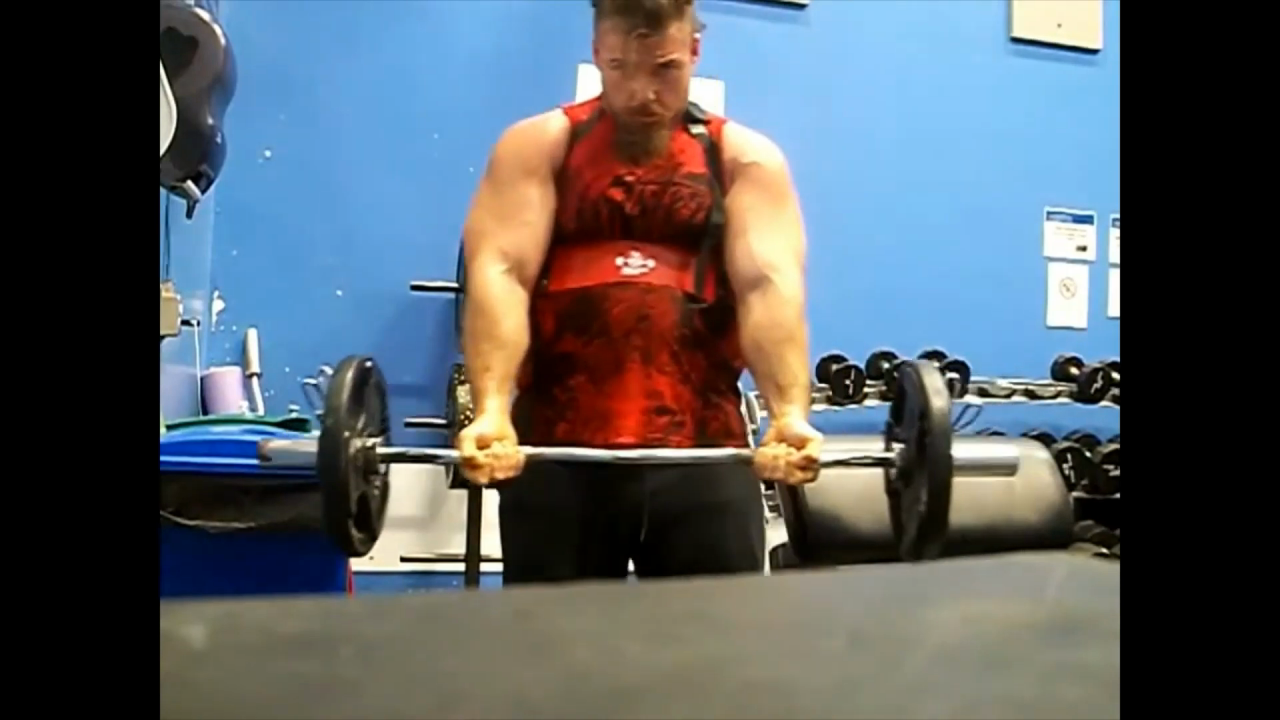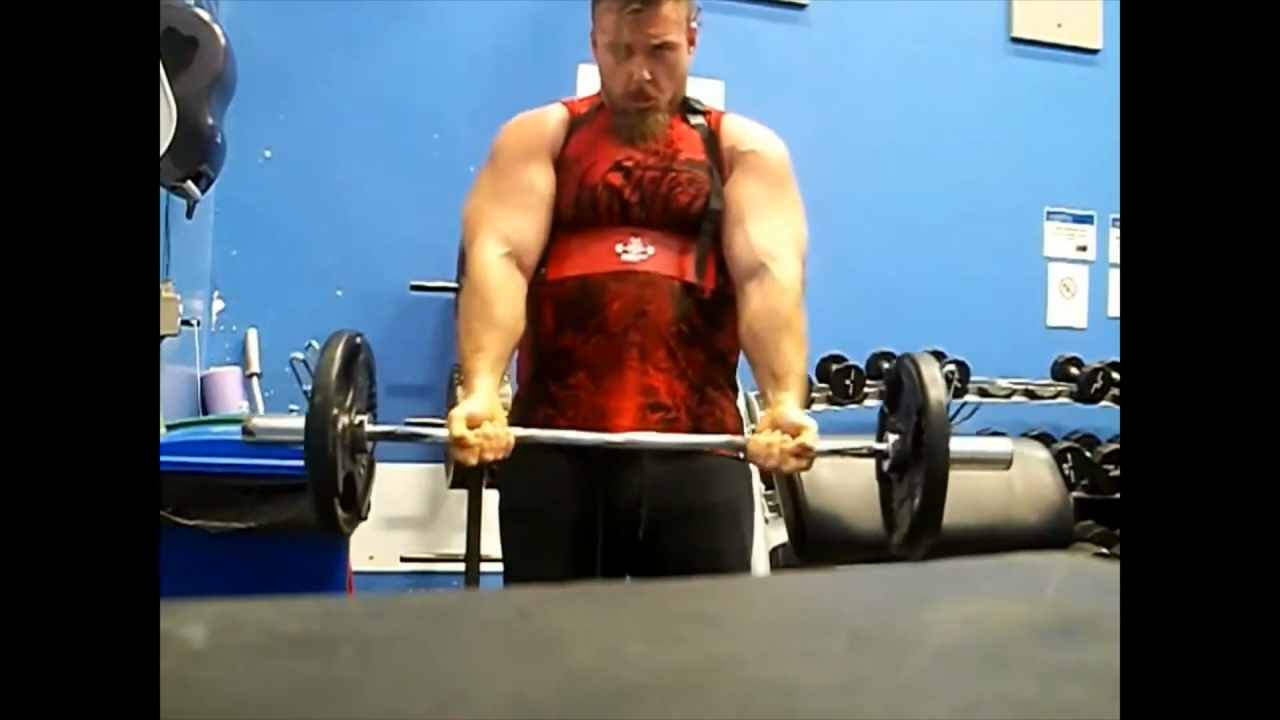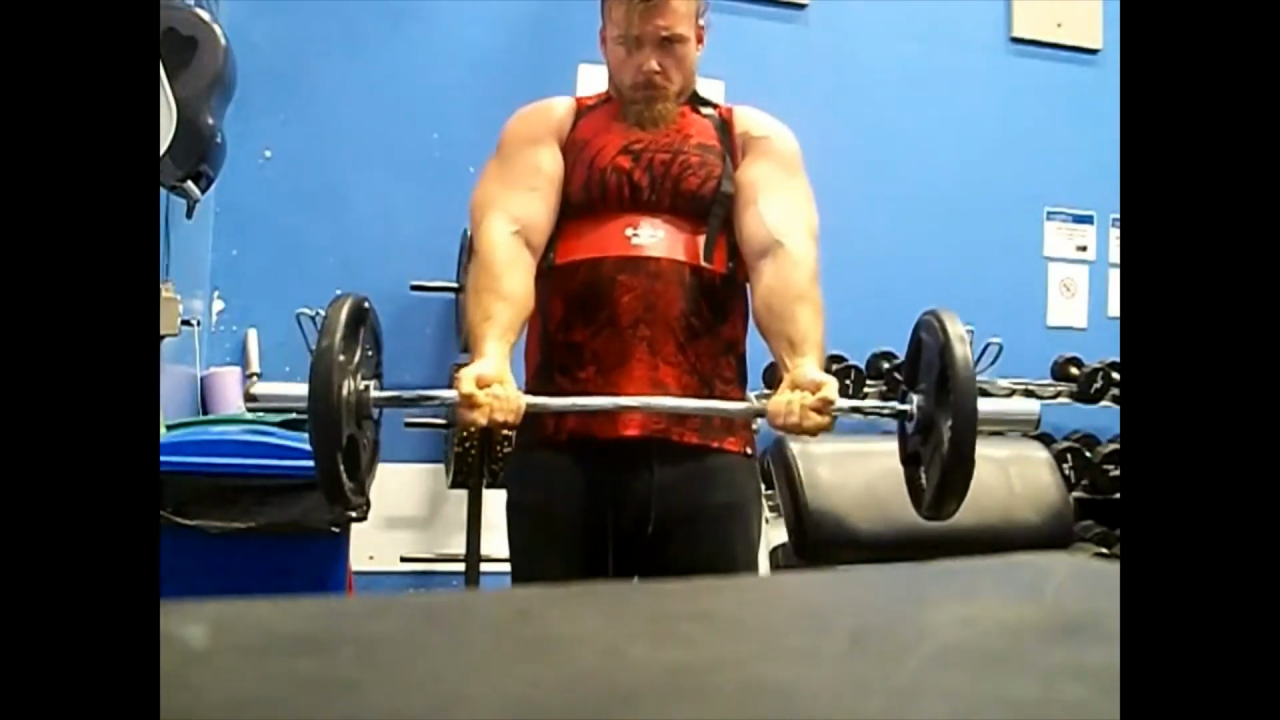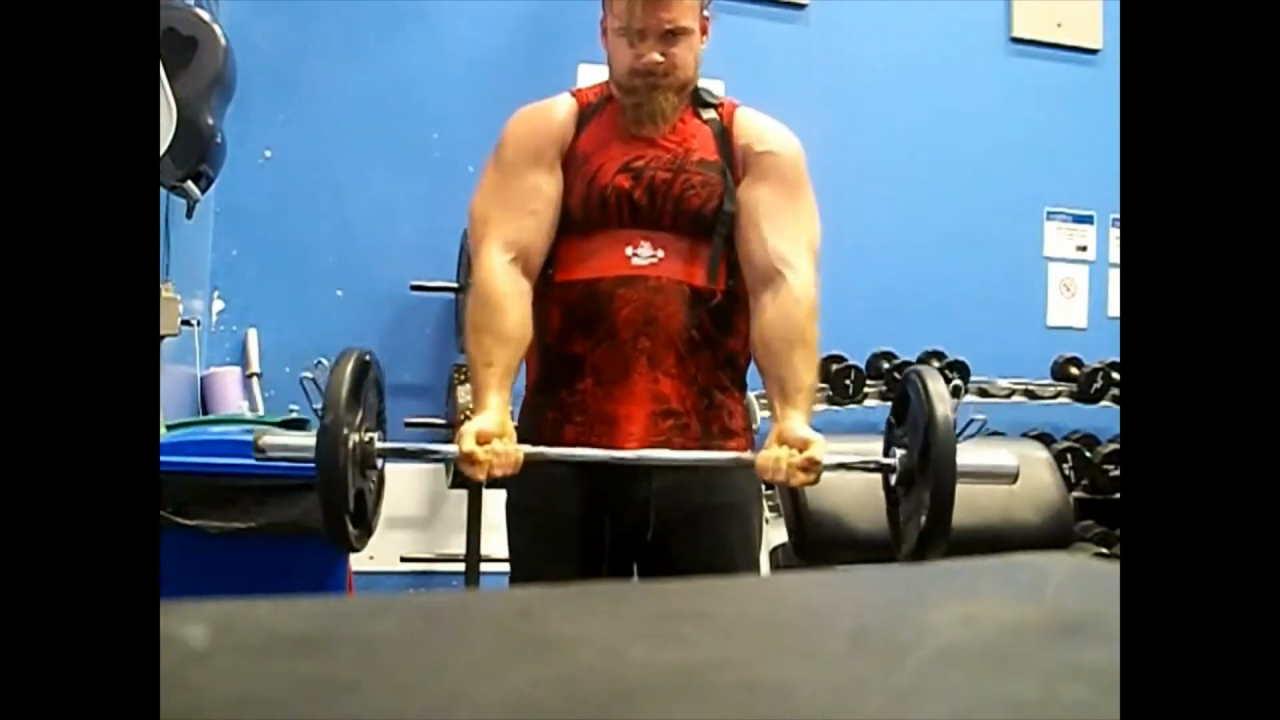
dt=0.5s
person 1, frame 1
left shoulder: (744, 157)
right shoulder: (538, 146)
left elbow: (769, 285)
right elbow: (500, 274)
left wrist: (789, 412)
right wrist: (492, 409)
left hip: (701, 452)
right hip: (556, 451)
person 1, frame 2
left shoulder: (745, 148)
right shoulder: (538, 137)
left elbow: (769, 275)
right elbow: (498, 259)
left wrist: (786, 402)
right wrist: (481, 390)
left hip: (696, 450)
right hip: (555, 447)
person 1, frame 3
left shoulder: (754, 137)
right shoulder: (547, 126)
left elbow: (782, 252)
right elbow: (505, 239)
left wrist: (803, 366)
right wrist: (490, 356)
left hip: (706, 445)
right hip: (564, 441)
person 1, frame 4
left shoulder: (758, 143)
right shoulder: (546, 129)
left elbow: (785, 280)
right elbow: (502, 263)
left wrist: (793, 418)
right wrist: (491, 407)
left hip: (706, 451)
right hip: (563, 447)
